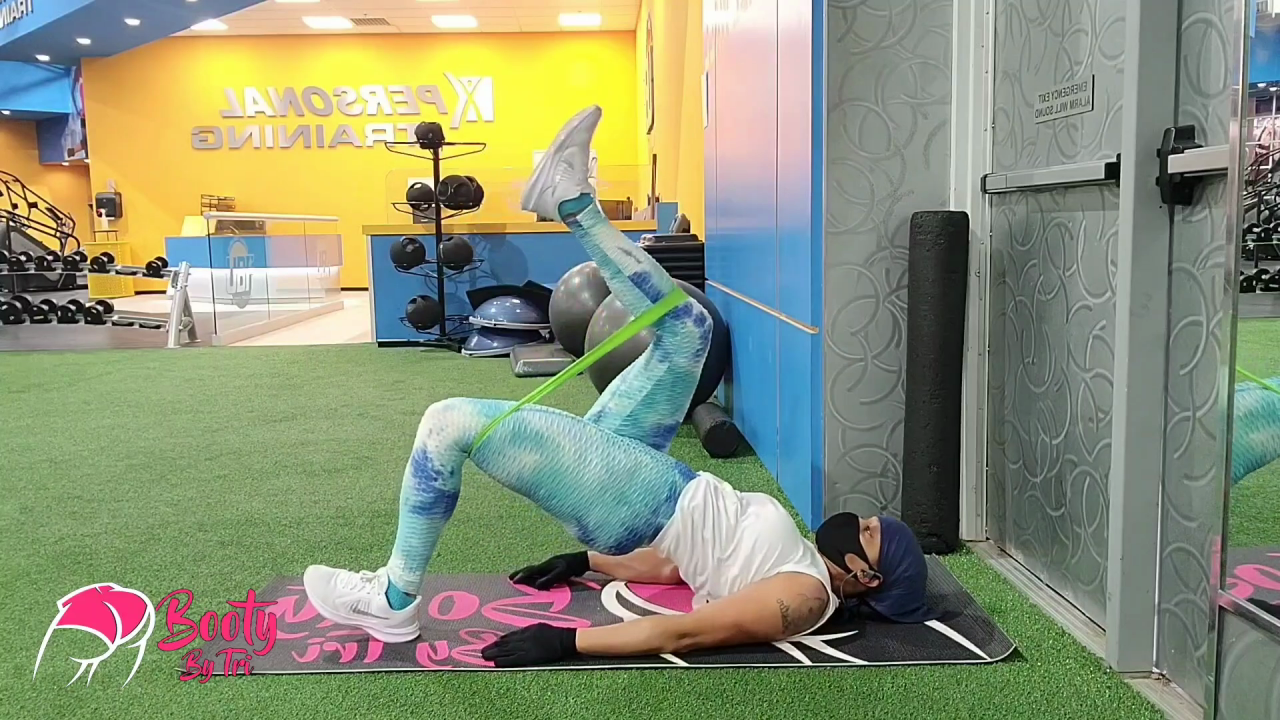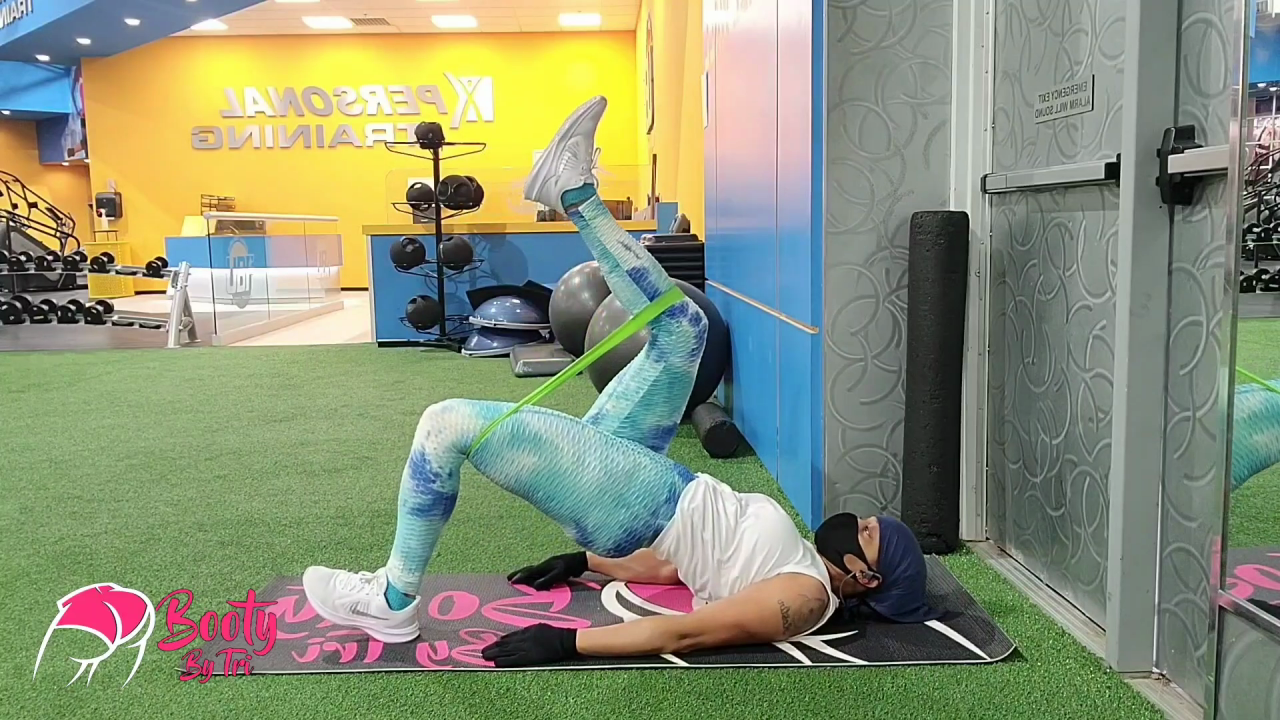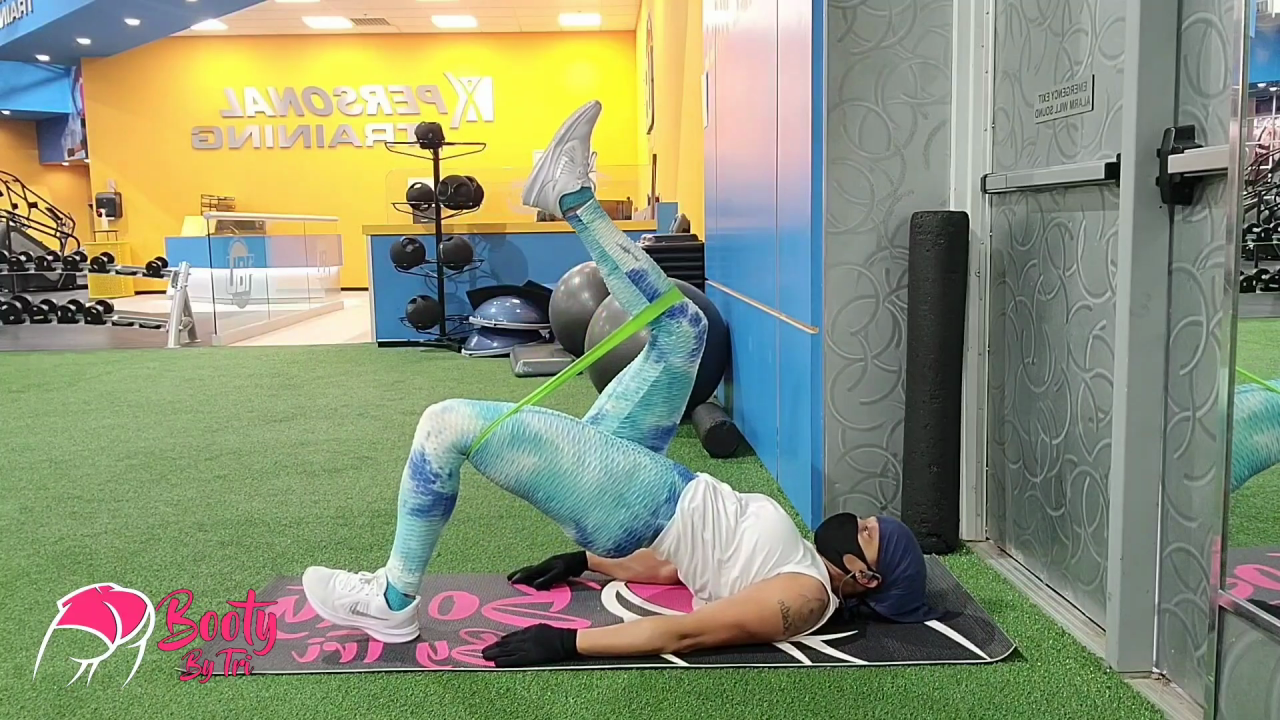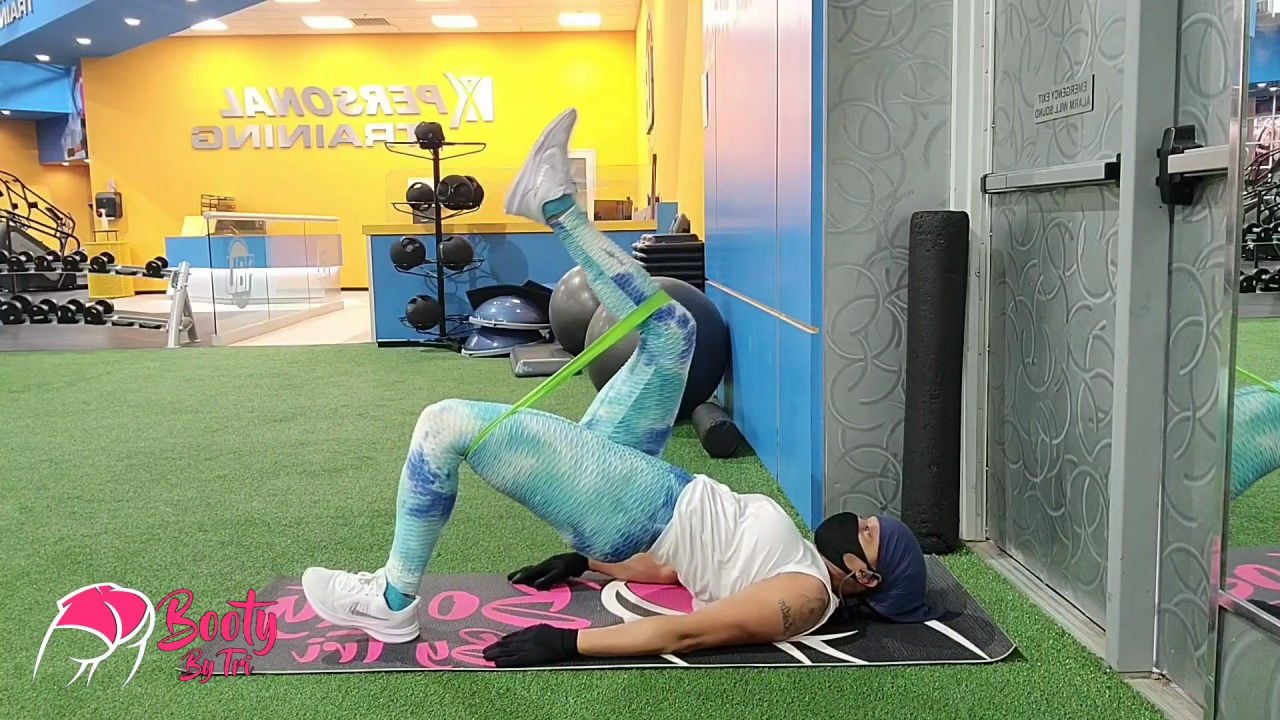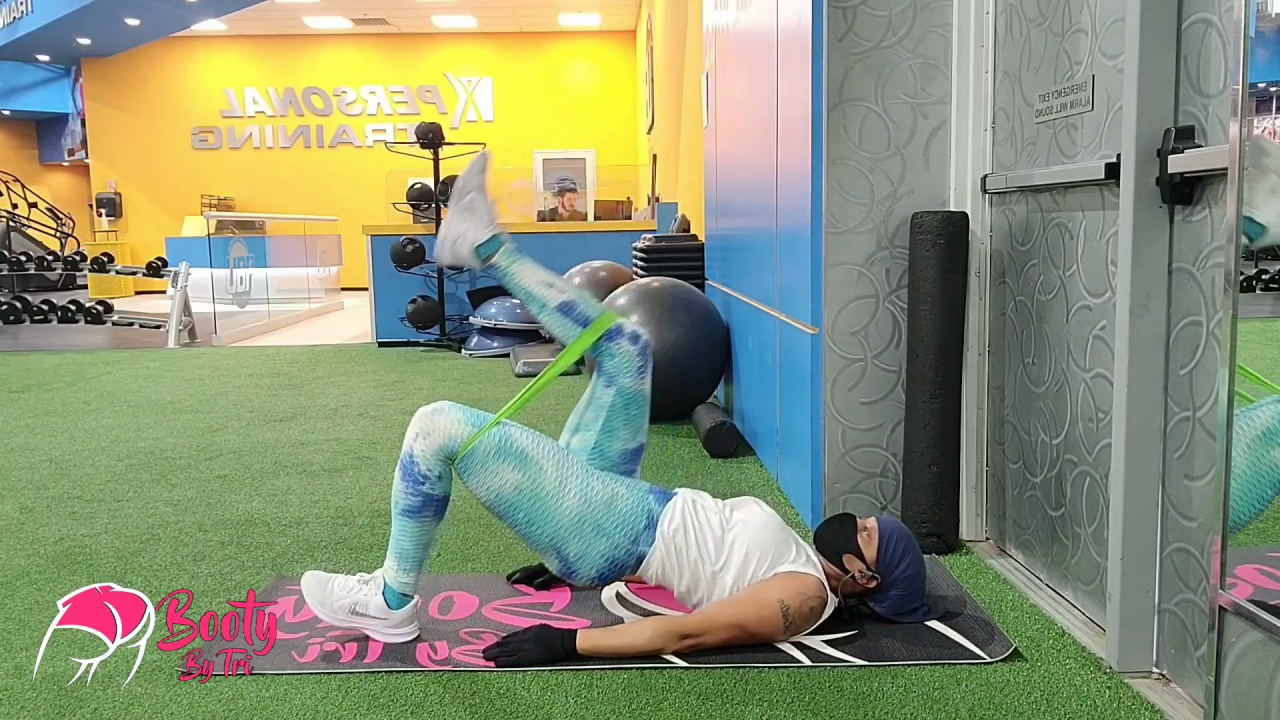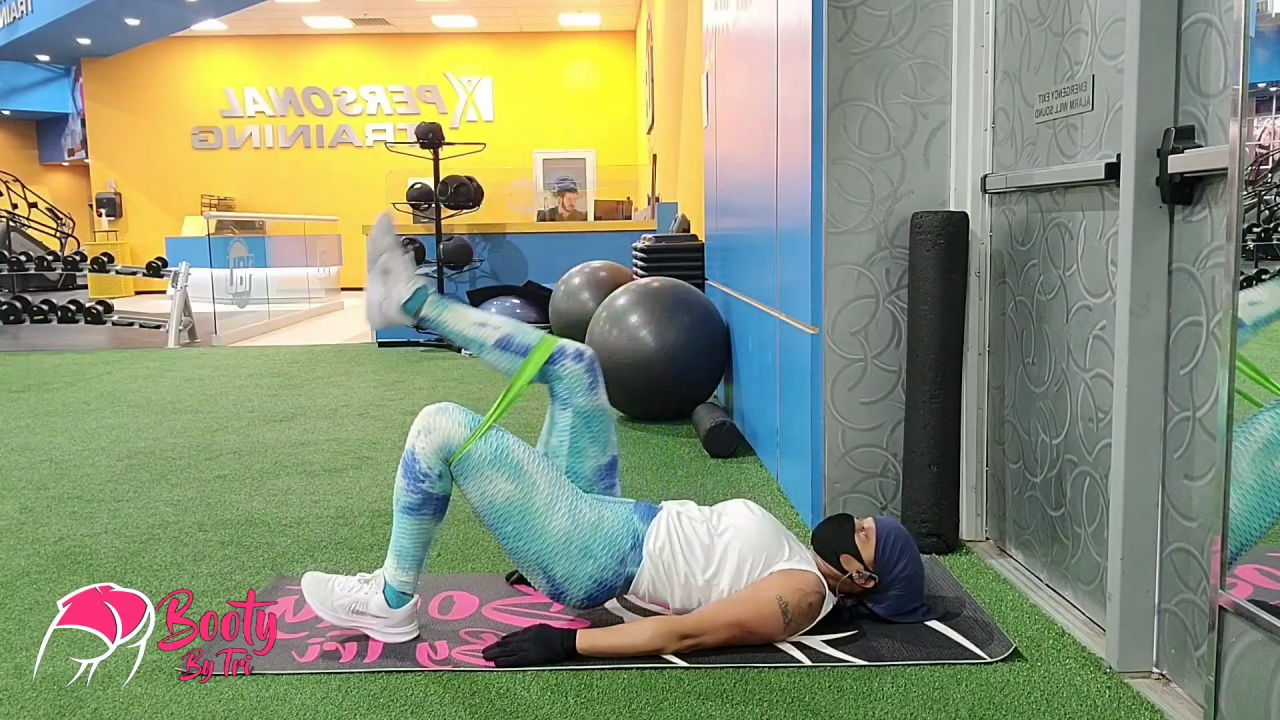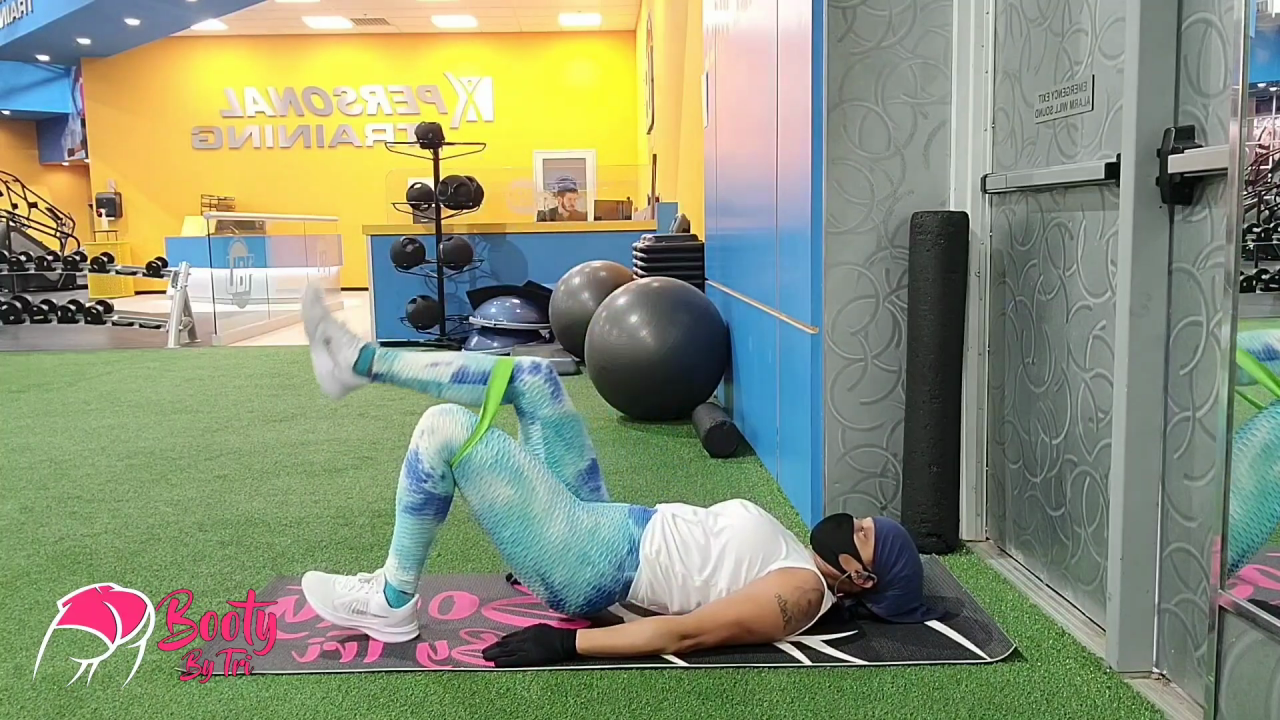
dt=0.3s
person 1, frame 1
left shoulder: (804, 599)
right shoulder: (801, 562)
left elbow: (681, 633)
left wrist: (566, 641)
right wrist: (585, 561)
left hip: (631, 499)
right hip: (636, 479)
left knee: (449, 423)
right knee: (687, 326)
left ankle: (392, 603)
right ankle: (570, 199)
person 1, frame 2
left shoulder: (805, 598)
right shoulder: (799, 560)
left elbow: (681, 634)
left wrist: (567, 641)
right wrist: (584, 561)
left hip: (631, 499)
right hip: (632, 477)
left knee: (446, 424)
right knee: (682, 325)
left ankle: (392, 605)
right ankle: (573, 192)
person 1, frame 3
left shoulder: (804, 599)
right shoulder: (798, 561)
left elbow: (682, 633)
left wrist: (566, 642)
right wrist: (585, 561)
left hip: (627, 502)
right hip: (633, 481)
left knee: (447, 424)
right knee: (682, 327)
left ankle: (392, 603)
right ankle: (571, 196)
person 1, frame 4
left shoulder: (805, 599)
right shoulder: (801, 562)
left elbow: (684, 633)
left wrist: (567, 643)
right wrist: (585, 559)
left hip: (625, 505)
right hip: (629, 484)
left knee: (446, 424)
right knee: (671, 328)
left ankle: (391, 604)
right ankle: (554, 204)
person 1, frame 5
left shoulder: (804, 599)
right shoulder: (796, 561)
left elbow: (685, 633)
left wrist: (567, 643)
left hip: (606, 532)
right hip: (616, 504)
left knee: (437, 427)
right knee: (625, 345)
left ankle: (390, 606)
right ankle: (483, 244)
person 1, frame 6
left shoulder: (800, 598)
right shoulder: (794, 559)
left elbow: (686, 632)
left wrist: (569, 643)
left hip: (588, 558)
right hip: (607, 520)
left knee: (441, 426)
right knee: (572, 363)
left ankle: (389, 607)
right ankle: (408, 299)
person 1, frame 7
left shoulder: (800, 595)
right shoulder: (793, 555)
left elbow: (685, 632)
left wrist: (567, 641)
left hip: (586, 565)
right hip: (602, 524)
left knee: (445, 426)
right knee: (530, 376)
left ankle: (391, 607)
right ankle: (359, 360)
